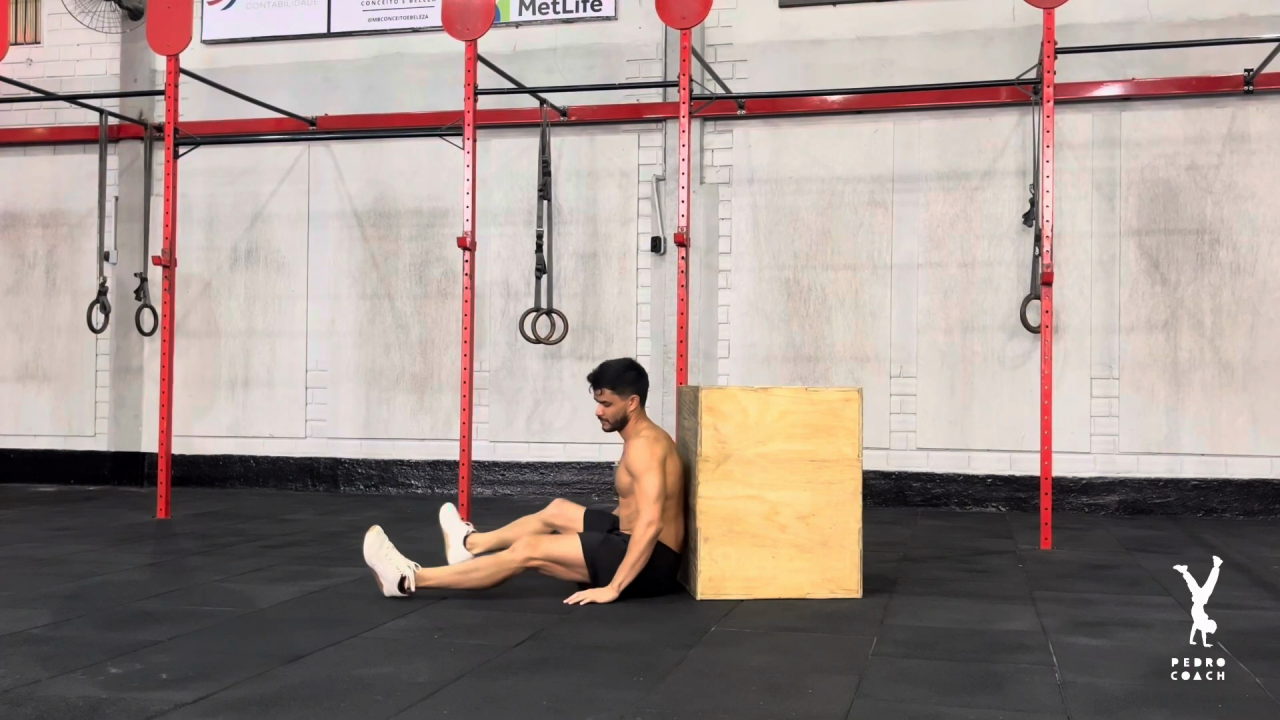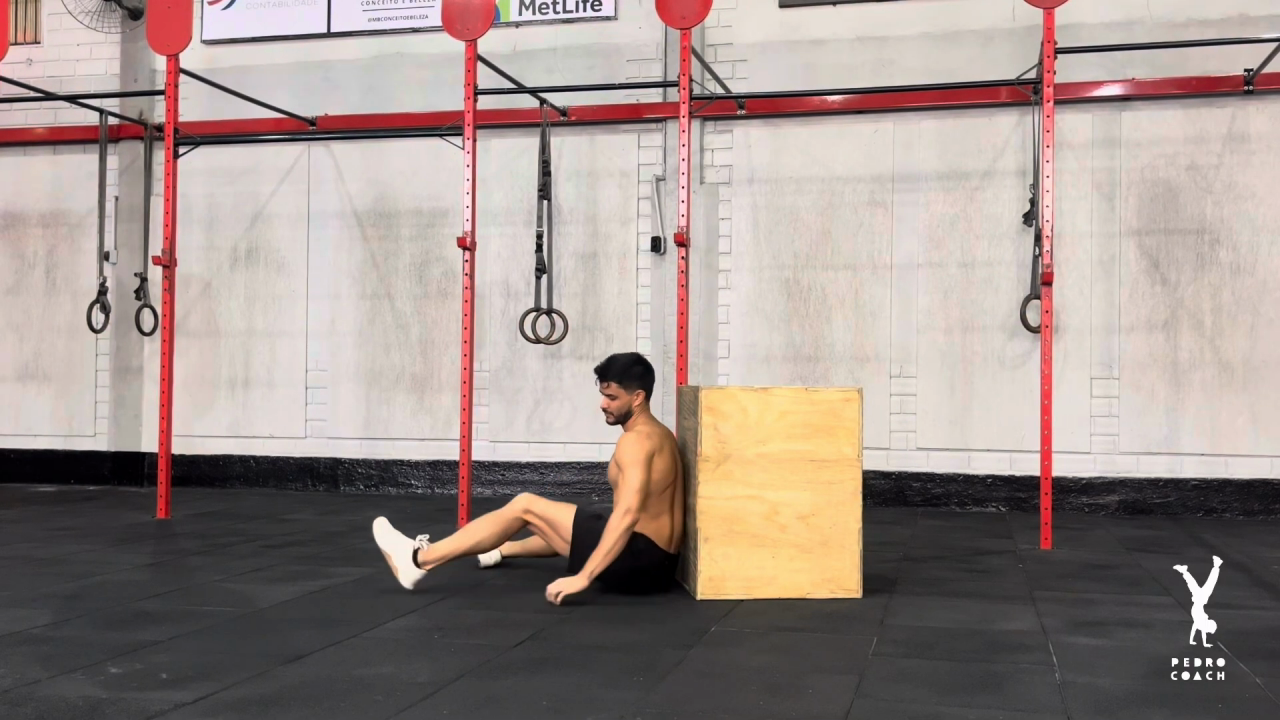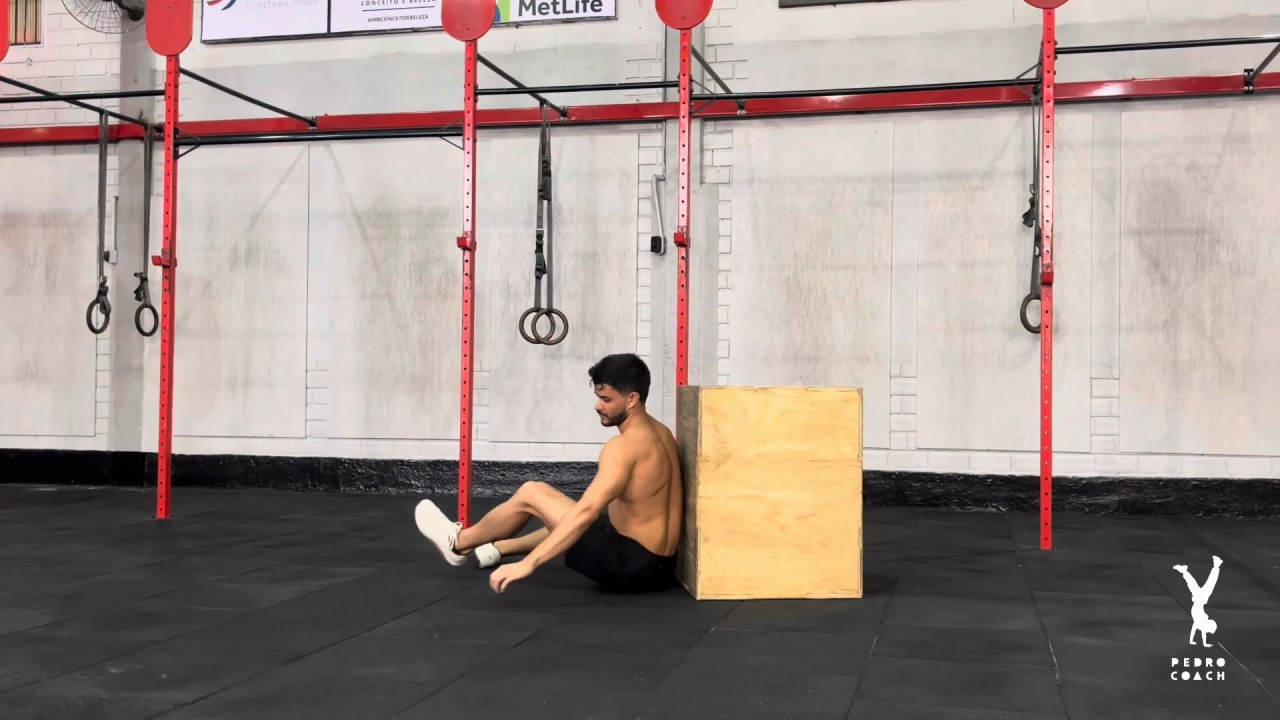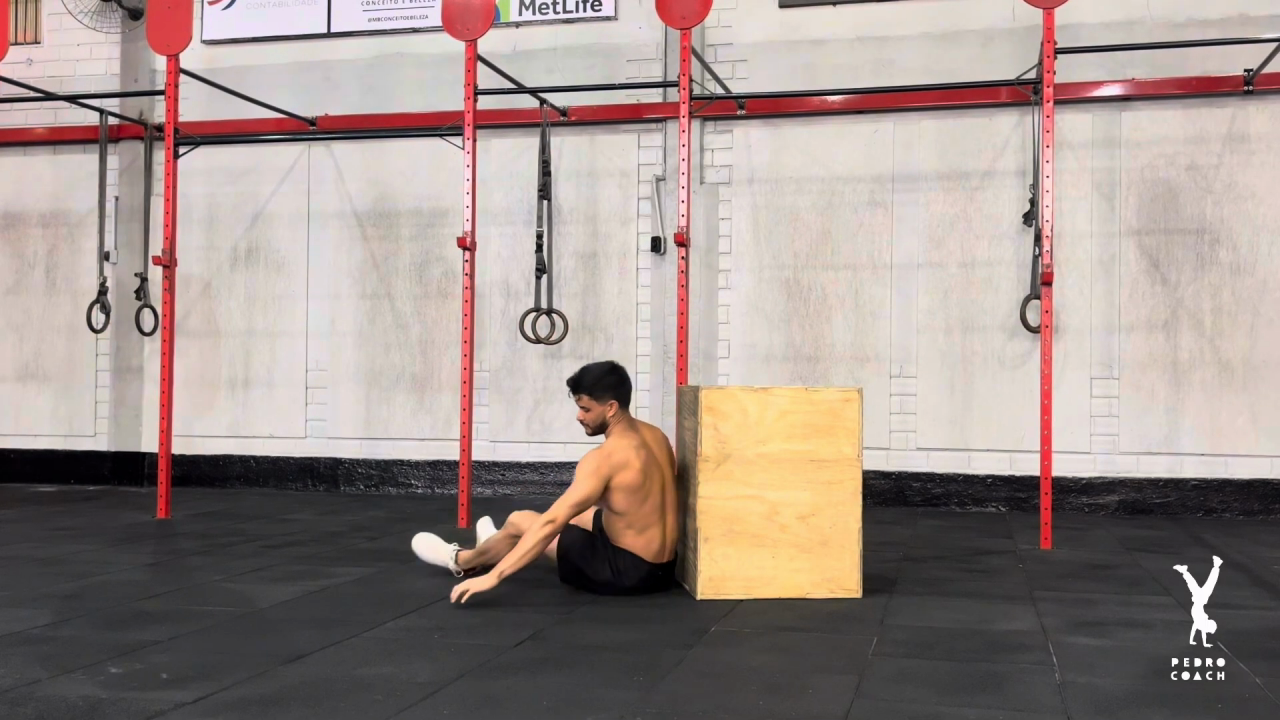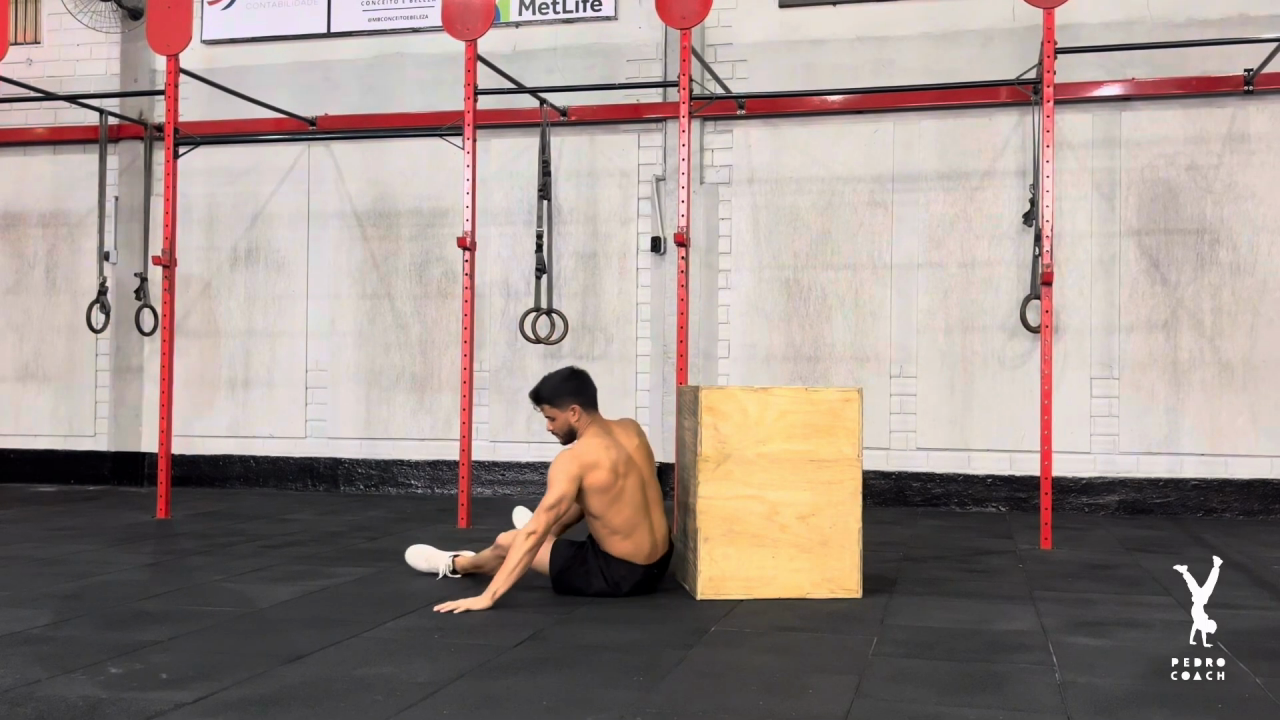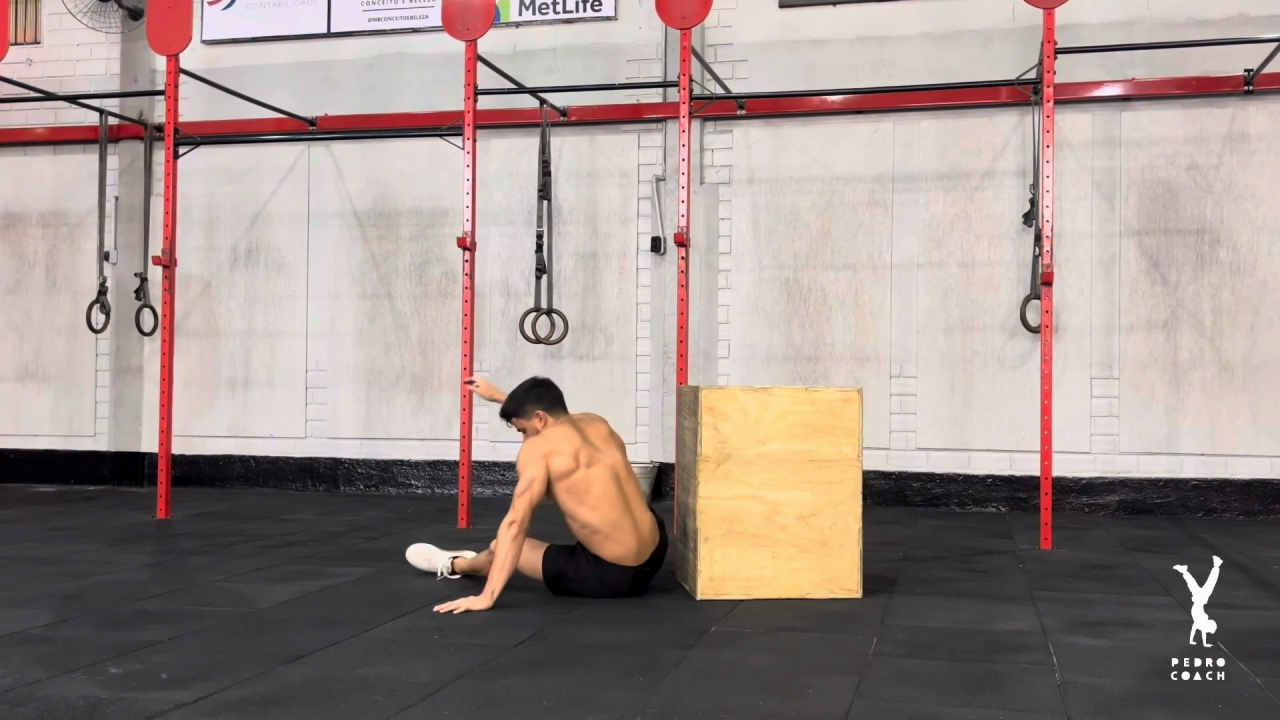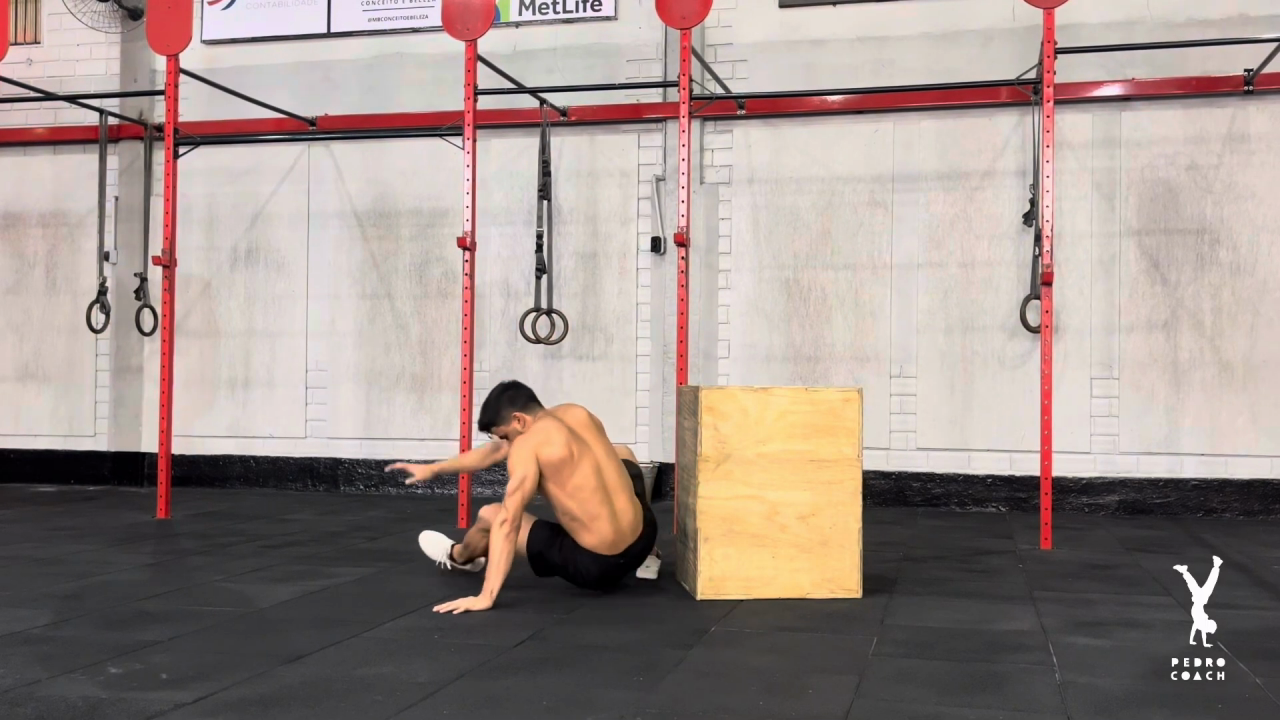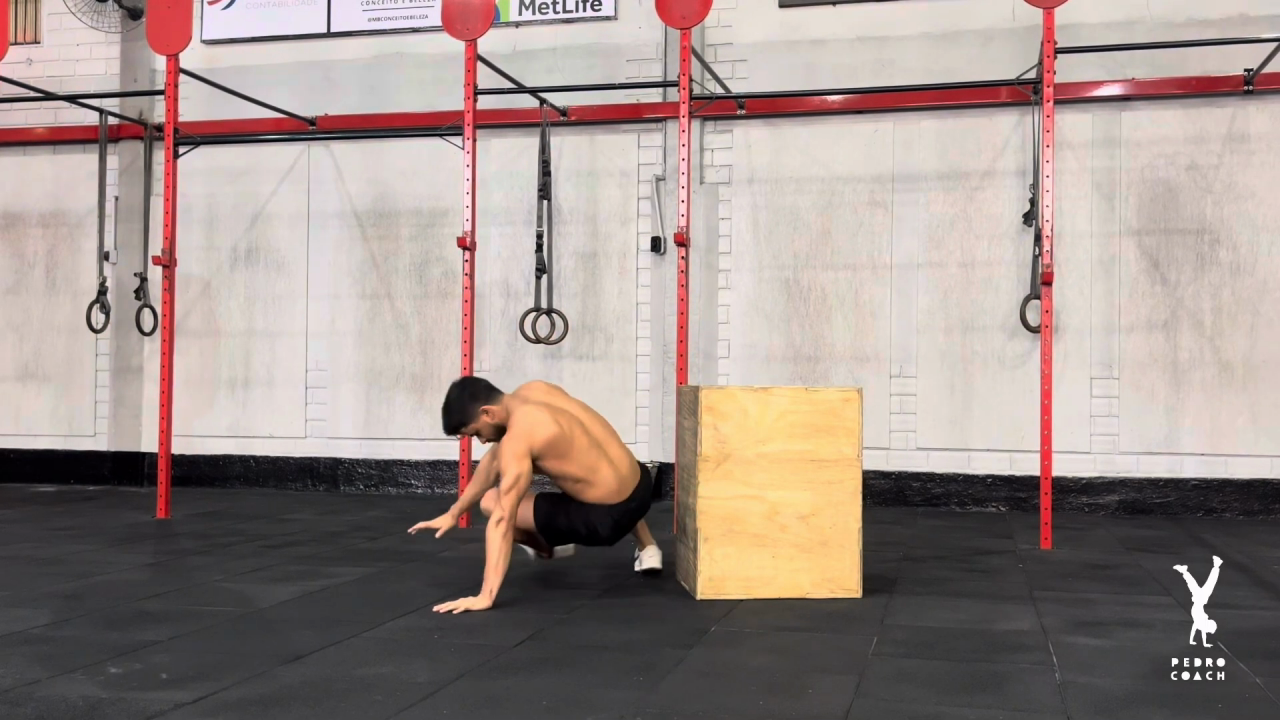
dt=0.2s
person 1, frame 1
left shoulder: (644, 446)
right shoulder: (648, 439)
left elbow: (651, 524)
left wrist: (614, 588)
left hip: (650, 564)
right hip: (653, 559)
left knee: (527, 553)
right knee: (558, 511)
left ankle: (408, 580)
right ankle: (470, 544)
person 1, frame 2
left shoulder: (637, 440)
right shoulder: (660, 434)
left elbow: (628, 514)
left wrist: (584, 577)
left hip: (638, 561)
right hip: (660, 566)
left knee: (527, 505)
right knee: (577, 527)
left ankle: (419, 559)
right ankle: (503, 549)
person 1, frame 3
left shoulder: (627, 446)
right shoulder: (660, 434)
left elbow: (586, 512)
left wrist: (529, 563)
left hip: (630, 565)
right hip: (660, 568)
left knee: (531, 494)
right knee: (575, 526)
left ankle: (458, 542)
right ankle: (497, 546)
person 1, frame 4
left shoulder: (606, 458)
right shoulder: (655, 436)
left elbow: (552, 522)
left wrist: (494, 576)
left hip: (629, 572)
right hip: (662, 569)
left knee: (521, 522)
right knee: (576, 516)
left ankle: (460, 560)
right ankle: (499, 547)
person 1, frame 5
left shoulder: (575, 460)
right shoulder: (631, 430)
left elbow: (534, 534)
left wrist: (489, 596)
left hip: (622, 575)
right hip: (659, 561)
left knee: (506, 543)
left ankle: (456, 564)
person 1, frame 6
left shoulder: (538, 448)
right shoulder: (597, 425)
left elbow: (514, 526)
left wrist: (487, 596)
right wrist: (501, 396)
left hip: (616, 576)
left knee: (499, 548)
left ankle: (454, 565)
person 1, frame 7
left shoulder: (529, 446)
right shoulder: (575, 414)
left elbow: (508, 523)
right elbow: (498, 452)
left wrist: (485, 598)
right wrist: (434, 469)
left hip: (598, 564)
right hip: (644, 532)
left knee: (488, 516)
right knee: (621, 453)
left ankle: (457, 557)
right ankle: (644, 557)
person 1, frame 8
left shoulder: (519, 437)
right shoulder: (531, 392)
left elbow: (501, 520)
right elbow: (493, 460)
left wrist: (485, 596)
right wrist: (453, 513)
left hip: (607, 516)
right hip: (640, 487)
left knee: (492, 504)
left ankle: (542, 547)
right ankle: (648, 550)
